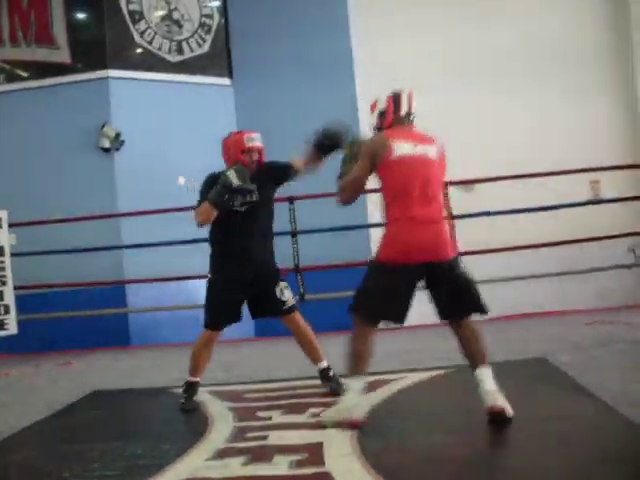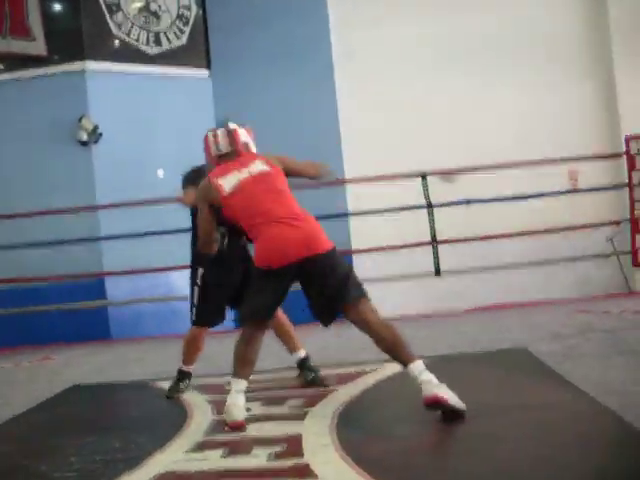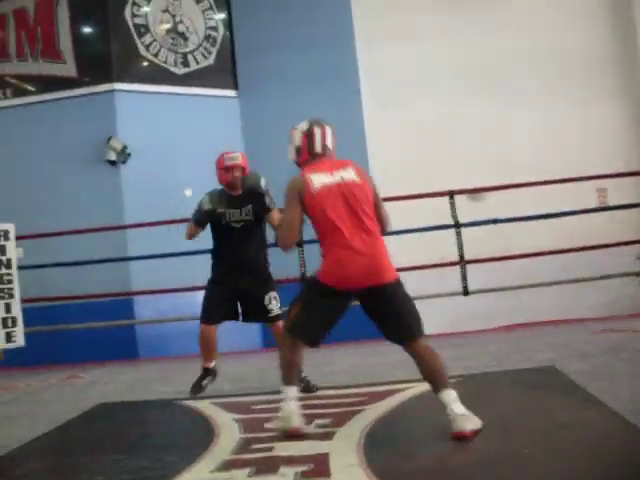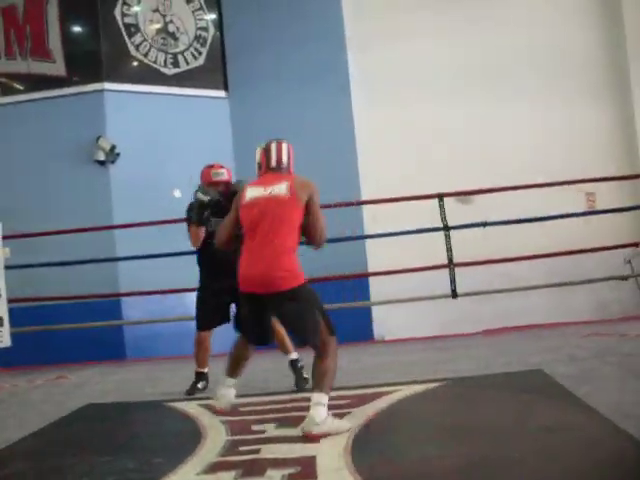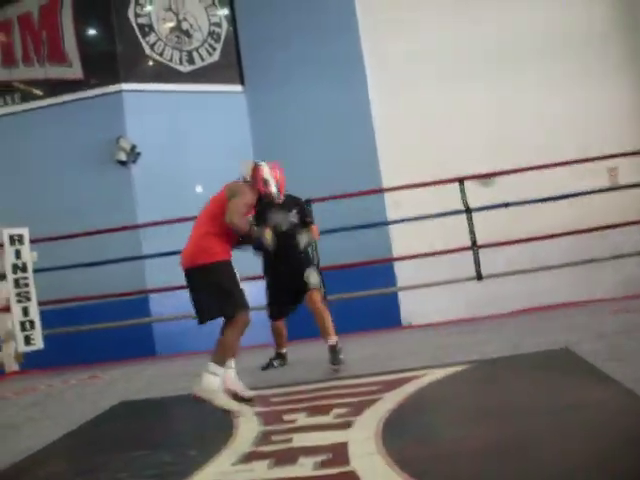
dt=0.5s
person 1, frame 1
left shoulder: (375, 145)
right shoulder: (435, 146)
left elbow: (345, 197)
left wrist: (348, 167)
left hip: (398, 246)
right hip: (436, 245)
left knee: (363, 321)
right knee: (462, 320)
left ankle: (351, 402)
right ankle: (490, 393)
person 1, frame 2
left shoulder: (208, 186)
right shoulder: (267, 160)
left elbow: (205, 248)
right elbow: (320, 172)
left hip: (271, 254)
right hip: (311, 242)
left knee: (253, 328)
right knee: (365, 314)
left ankle: (235, 405)
right ankle: (428, 383)
person 1, frame 3
left shoulder: (298, 183)
right shoulder: (357, 171)
left elbow: (287, 242)
right elbow: (383, 226)
left wrist: (281, 221)
left hip: (337, 273)
right hip: (378, 270)
left knee: (292, 334)
right knee: (415, 342)
left ankle: (290, 411)
right ankle: (458, 414)
person 1, frame 4
left shoulder: (245, 192)
right shoulder: (304, 187)
left elbow: (221, 241)
right elbow: (318, 239)
left hip: (249, 278)
right hip: (285, 277)
left knee: (247, 338)
right knee: (326, 343)
left ankle: (224, 395)
right ankle: (318, 417)
person 1, frame 5
left shoulder: (237, 190)
right shoulder: (244, 191)
right elbow: (232, 222)
left wrist: (258, 233)
right wrist: (261, 235)
left hip: (195, 257)
right hip: (209, 257)
left knee: (237, 315)
right knee: (239, 317)
left ankle: (227, 378)
right ankle: (210, 382)
person 2, frame 1
left shoulder: (268, 172)
right shoulder: (215, 182)
left elbow: (304, 164)
right elbow: (201, 219)
left wrist: (322, 146)
right wrist: (222, 192)
left hip: (263, 266)
right hip: (226, 271)
left knee: (294, 319)
right knee: (211, 332)
left ankle: (327, 373)
right ankle: (191, 387)
person 2, frame 2
right shoulder: (197, 176)
right elbow: (189, 198)
left hip: (238, 255)
right hip: (209, 264)
left knee: (272, 311)
right knee: (199, 326)
left ankle: (304, 364)
right ankle: (184, 376)
person 2, frame 3
left shoulder: (256, 194)
right shoulder: (212, 199)
left elbow: (278, 223)
right elbow: (190, 234)
left wrist: (264, 196)
right wrist: (204, 214)
left hip: (257, 273)
right hip: (224, 275)
left knee: (277, 324)
right knee: (207, 328)
left ankle: (297, 374)
right ankle: (208, 371)
person 2, frame 4
left shoulder: (236, 201)
right shoulder: (197, 208)
right elbow: (195, 242)
right wrist: (201, 211)
right hip: (212, 279)
right knee: (203, 332)
left ankle: (296, 364)
right ankle: (201, 376)
person 2, frame 5
left shoulder: (296, 203)
right shoulder: (258, 209)
left elbow: (313, 229)
left wrist: (307, 238)
left hip: (303, 264)
right hip: (277, 271)
left knee: (315, 300)
right knee: (277, 318)
left ankle: (335, 350)
right ankle: (280, 354)
